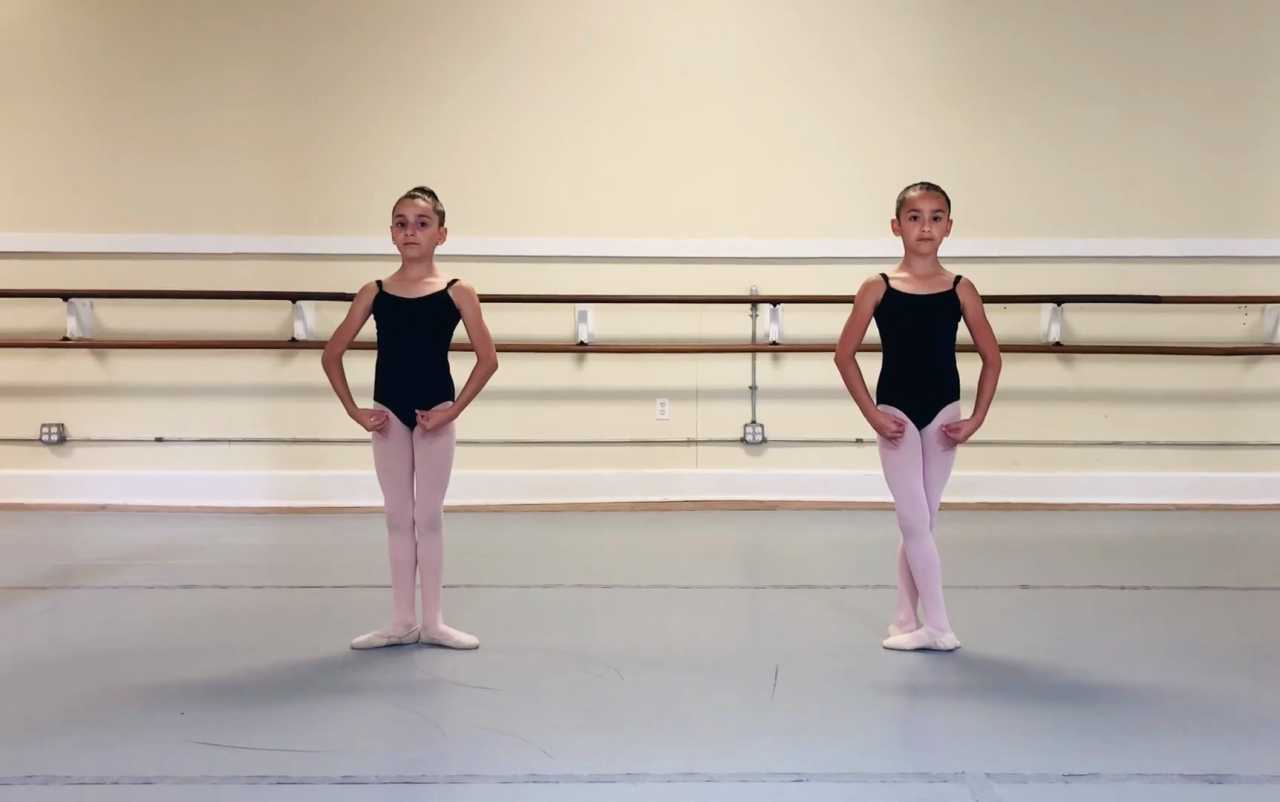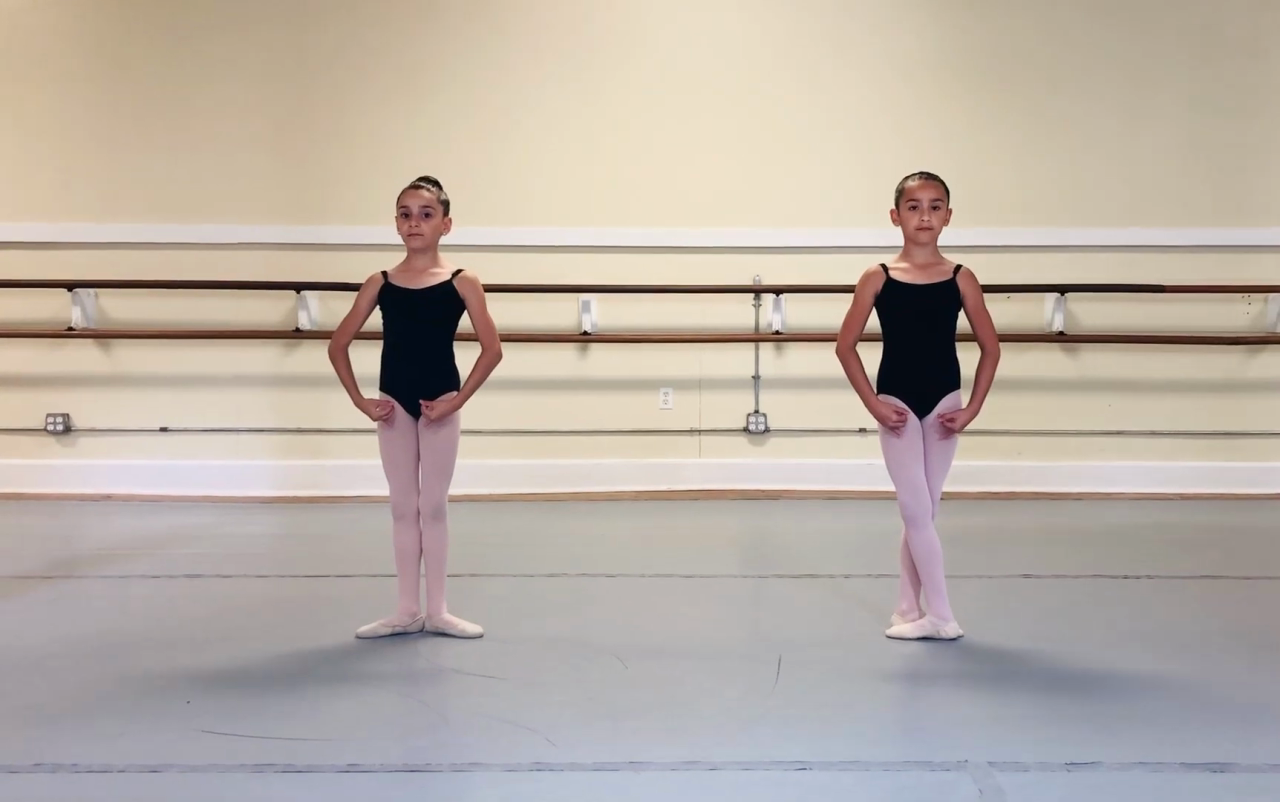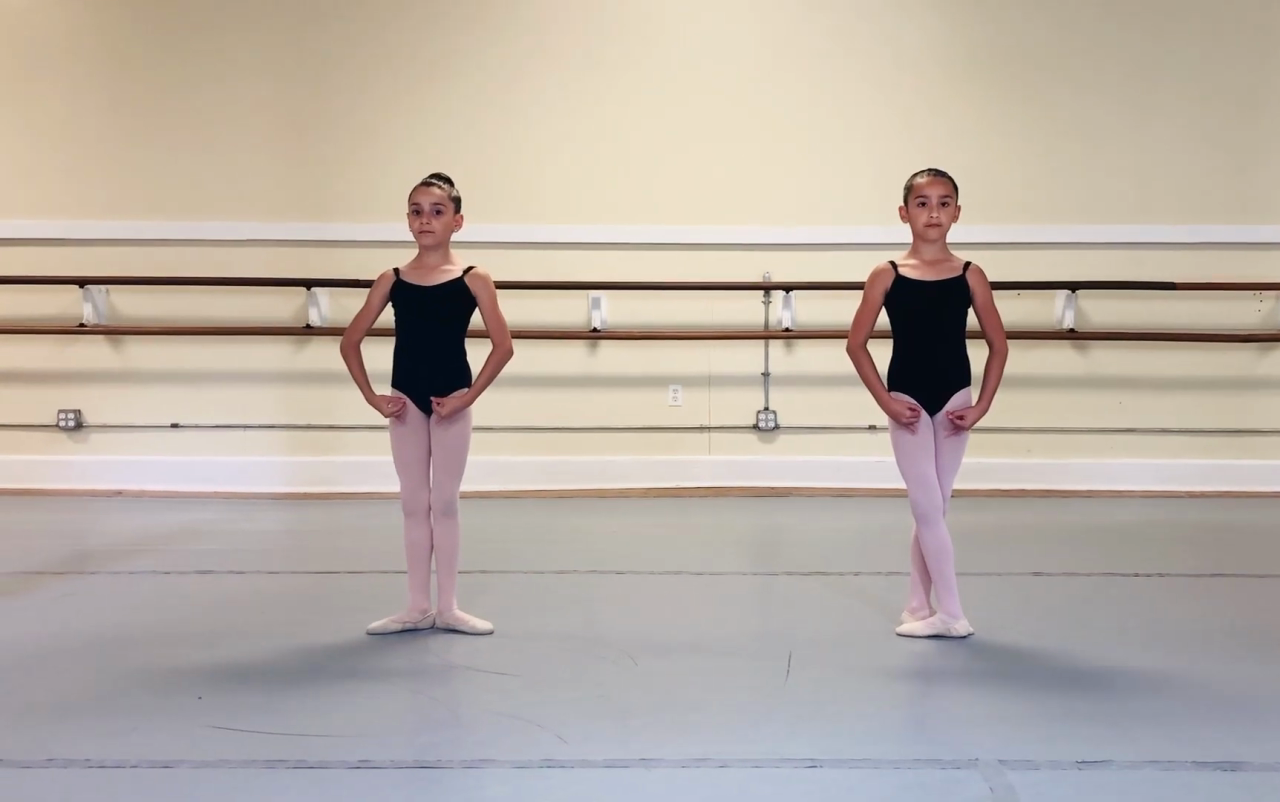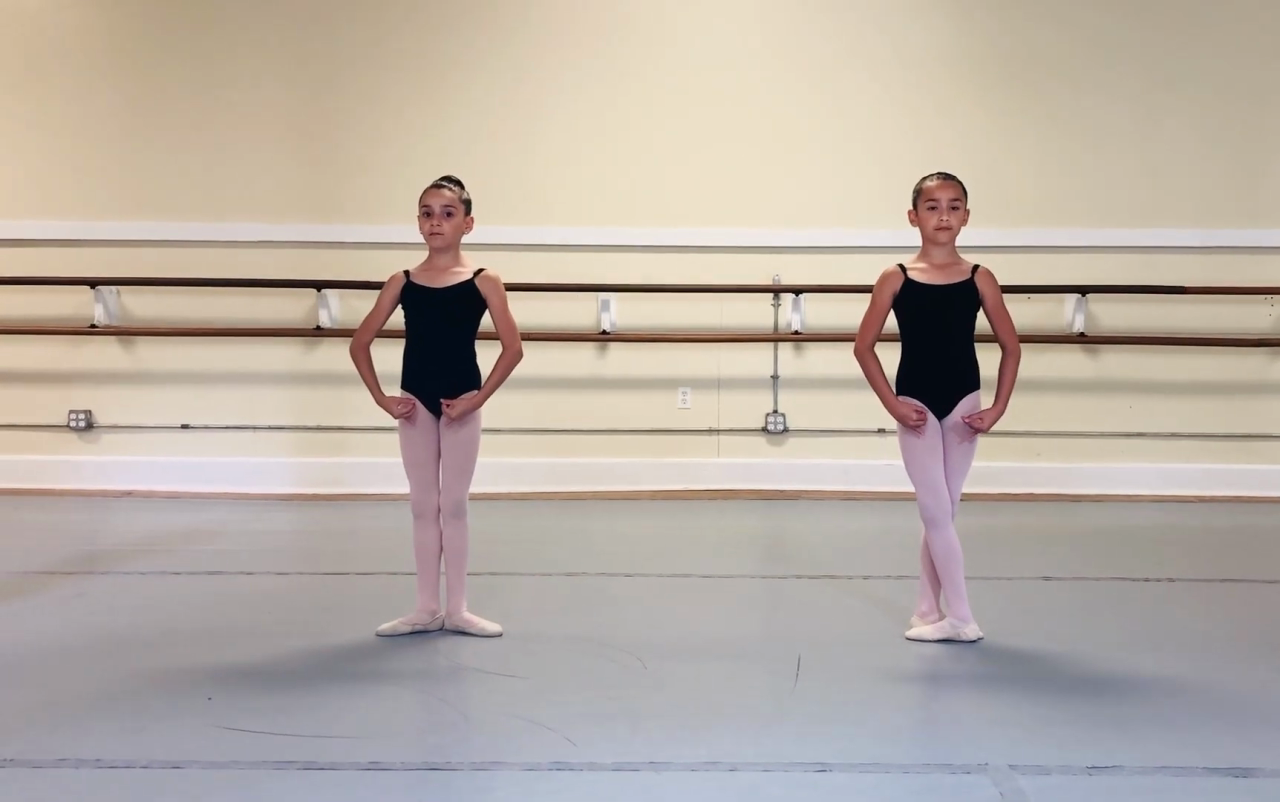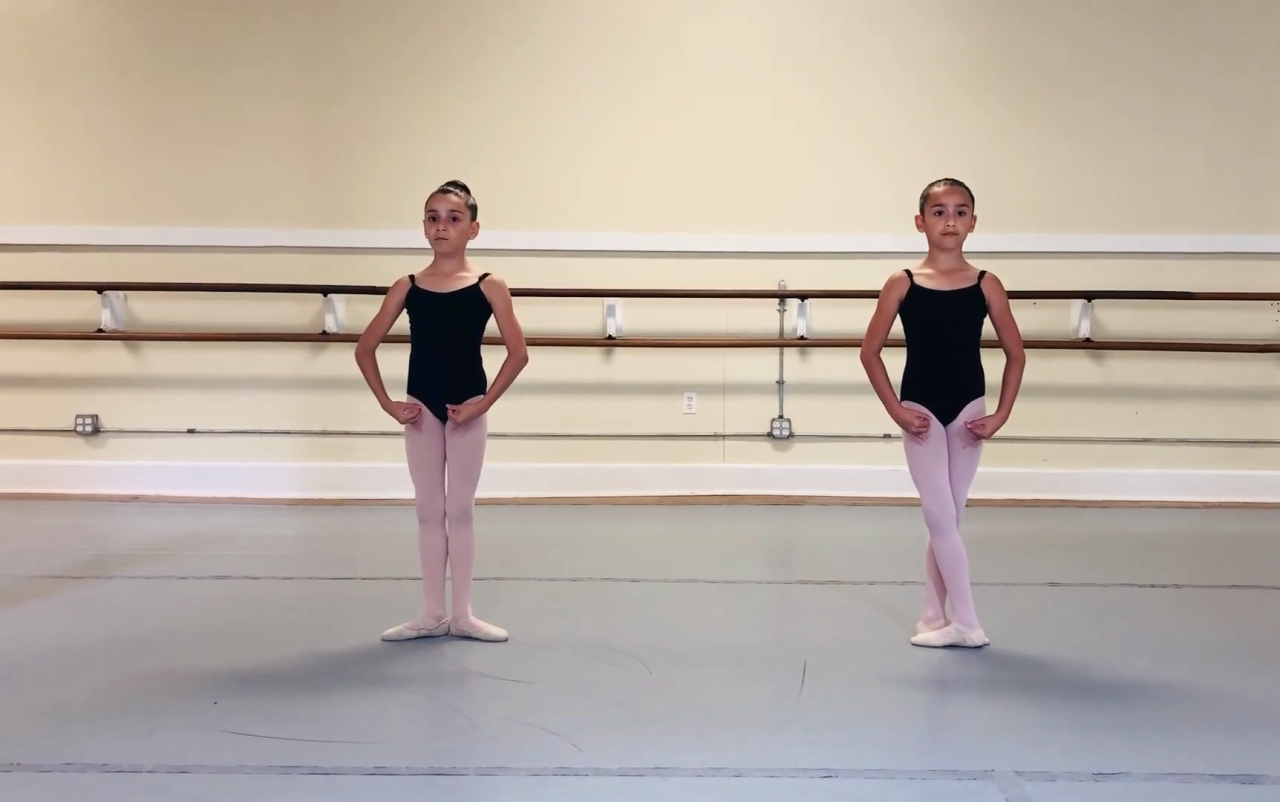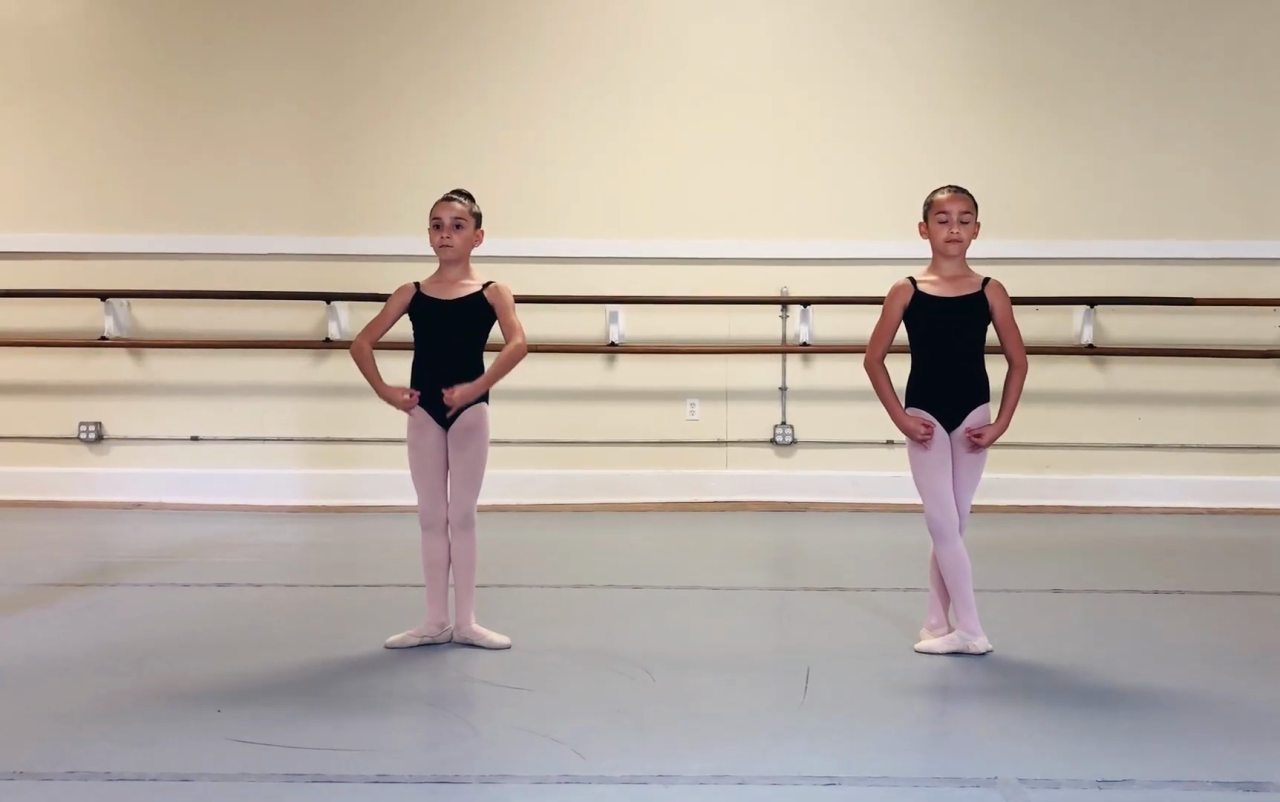
dt=0.4s
person 1, frame 1
left shoulder: (961, 289)
right shoulder: (878, 287)
left elbow: (991, 357)
right elbow: (845, 353)
left wrist: (977, 417)
right wrist: (871, 414)
left hip: (943, 413)
right hip: (896, 412)
left knee: (921, 523)
right knee: (914, 522)
left ankle: (906, 621)
right ankle: (937, 625)
person 1, frame 2
left shoulder: (961, 278)
right shoulder: (877, 278)
left elbow: (990, 347)
right elbow: (846, 345)
left wrist: (972, 407)
right wrist: (873, 404)
left hip: (943, 402)
right hip: (897, 402)
left knee: (923, 513)
right knee: (916, 511)
left ankle: (907, 610)
right ankle: (940, 615)
person 1, frame 3
left shoulder: (970, 275)
right shoulder: (887, 275)
left elbow: (998, 345)
right elbow: (856, 343)
left wrist: (982, 405)
right wrist: (886, 402)
left hip: (954, 399)
right hip: (908, 400)
left knee: (935, 510)
right knee: (928, 509)
left ankle: (919, 607)
right ankle: (950, 613)
person 1, frame 4
left shoulder: (979, 278)
right shoulder: (895, 278)
left elbow: (1010, 346)
right elbow: (864, 345)
left wrist: (998, 407)
right wrist: (891, 404)
left hip: (963, 402)
right hip: (916, 404)
left knee: (943, 513)
right knee: (935, 512)
left ankle: (927, 612)
right ankle: (960, 616)
person 1, frame 5
left shoulder: (986, 284)
right shoulder: (902, 284)
left elbow: (1015, 353)
right elbow: (870, 351)
left wrist: (1002, 413)
right wrist: (895, 410)
left hip: (967, 408)
right hip: (921, 409)
left knee: (948, 519)
right knee: (940, 518)
left ankle: (934, 617)
right ankle: (965, 622)
person 1, frame 6
left shoulder: (990, 291)
right shoulder: (905, 291)
left elbow: (1017, 360)
right elbow: (873, 358)
left wrist: (1001, 422)
right wrist: (900, 417)
left hip: (972, 414)
right hip: (925, 414)
left knee: (954, 525)
right knee: (943, 524)
left ankle: (937, 624)
right ankle: (970, 629)
person 2, frame 1
left shoulder: (457, 292)
right shoulder: (374, 293)
left elbow: (488, 359)
right elbow: (331, 354)
left wrist: (455, 409)
right wrist: (354, 411)
left hip: (434, 415)
right hip: (389, 415)
left knee: (429, 517)
right knee: (398, 518)
left ankle: (432, 621)
right ankle: (403, 621)
person 2, frame 2
left shoulder: (462, 282)
right shoulder: (380, 284)
left elbow: (492, 349)
right elbow: (338, 345)
left wrist: (459, 400)
right wrist: (360, 401)
left hip: (439, 404)
right hip: (393, 405)
left knee: (434, 507)
right knee: (403, 507)
left ankle: (437, 610)
right ankle: (408, 610)
person 2, frame 3
left shoulder: (473, 279)
right shoulder: (391, 280)
left elbow: (503, 346)
right elbow: (349, 342)
left wrist: (469, 396)
right wrist: (372, 397)
left hip: (451, 402)
right hip: (406, 401)
left knee: (445, 503)
right knee: (414, 504)
left ankle: (447, 606)
right ankle: (418, 606)
person 2, frame 4
left shoulder: (484, 281)
right shoulder: (402, 282)
left elbow: (513, 348)
right elbow: (359, 343)
left wrist: (480, 397)
right wrist: (381, 398)
left hip: (461, 402)
right hip: (415, 402)
left knee: (455, 505)
right knee: (423, 505)
left ankle: (457, 609)
right ankle: (427, 608)
person 2, frame 5
left shoulder: (489, 286)
right shoulder: (407, 287)
left elbow: (518, 352)
right elbow: (365, 348)
left wrist: (485, 402)
right wrist: (387, 403)
left hip: (467, 407)
right hip: (421, 407)
left knee: (460, 509)
right knee: (428, 510)
left ankle: (462, 613)
right ankle: (433, 612)
person 2, frame 6
left shoulder: (492, 292)
right shoulder: (411, 293)
left elbow: (518, 344)
right elbow: (361, 343)
left wrist: (479, 386)
right wrist: (383, 389)
left hip: (469, 411)
right hip: (423, 410)
left knee: (463, 516)
right knee: (431, 516)
left ankle: (465, 620)
right ankle: (435, 620)
